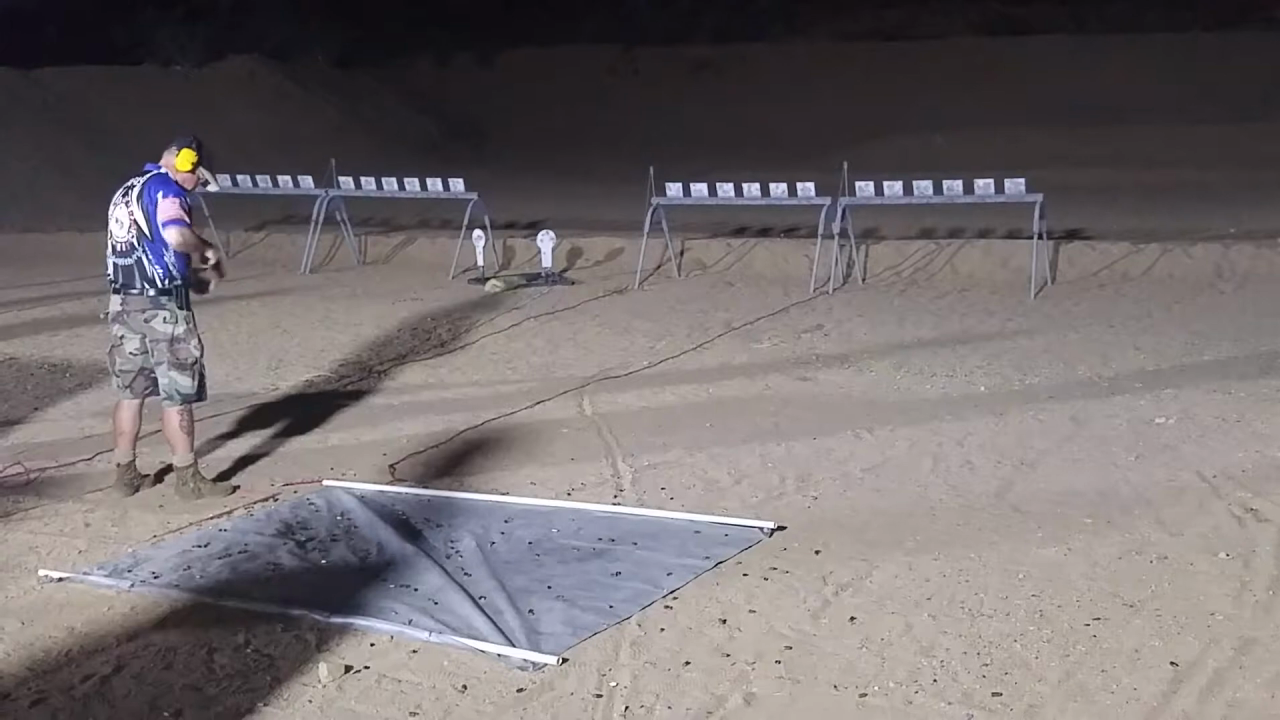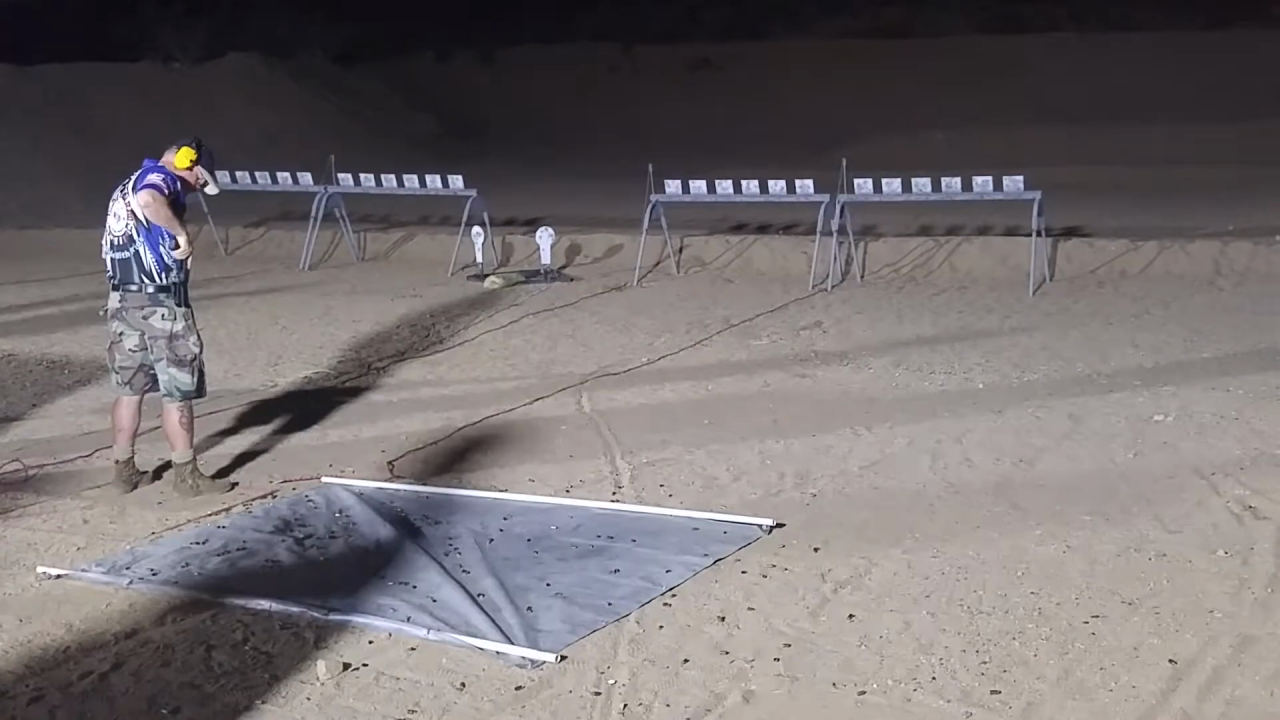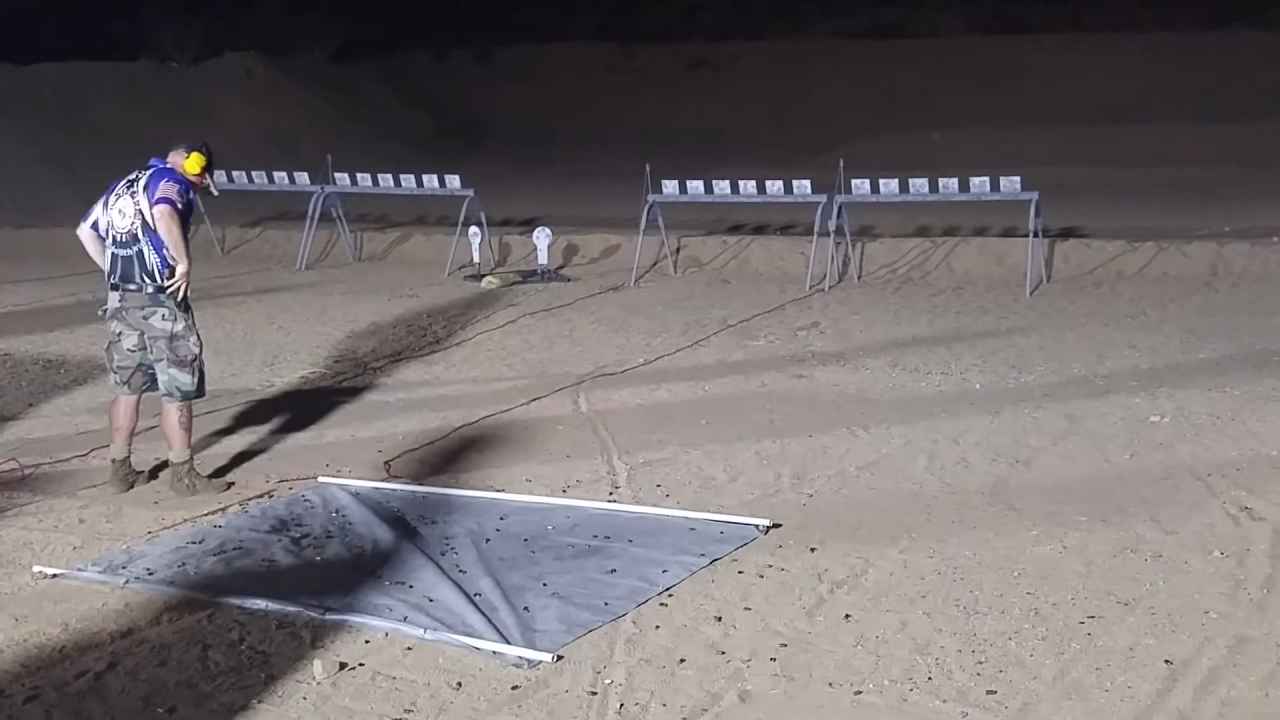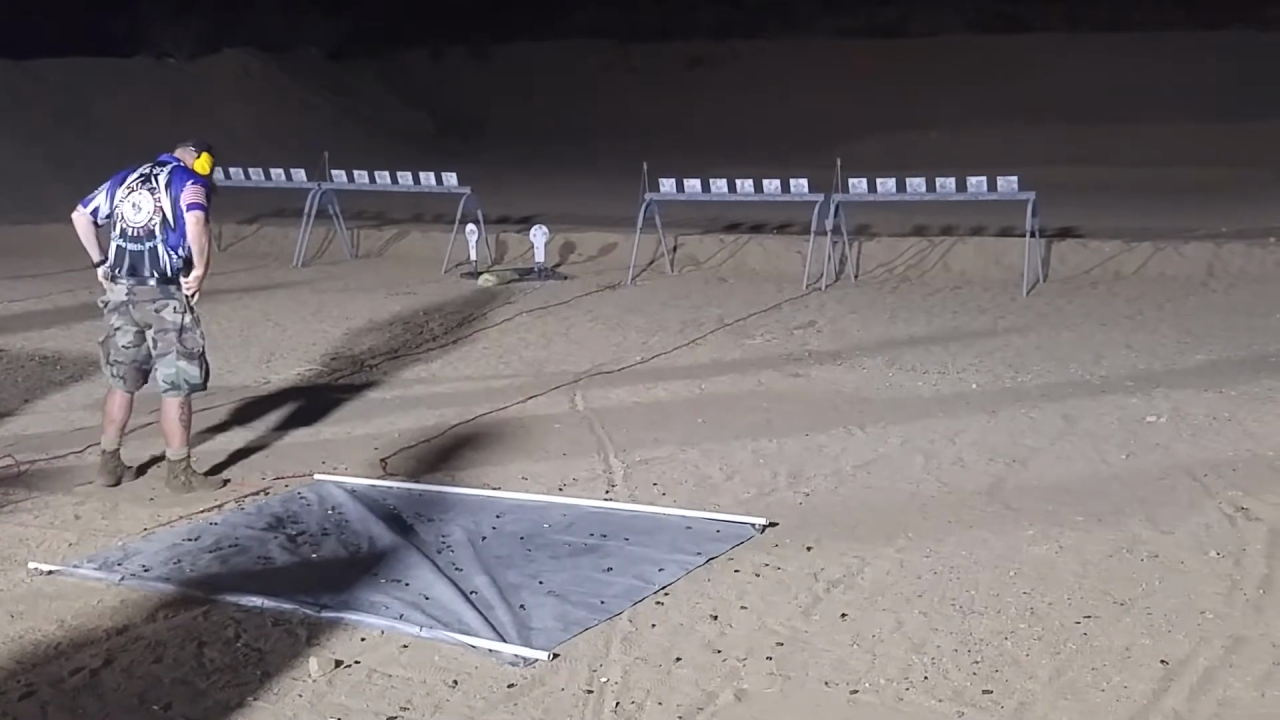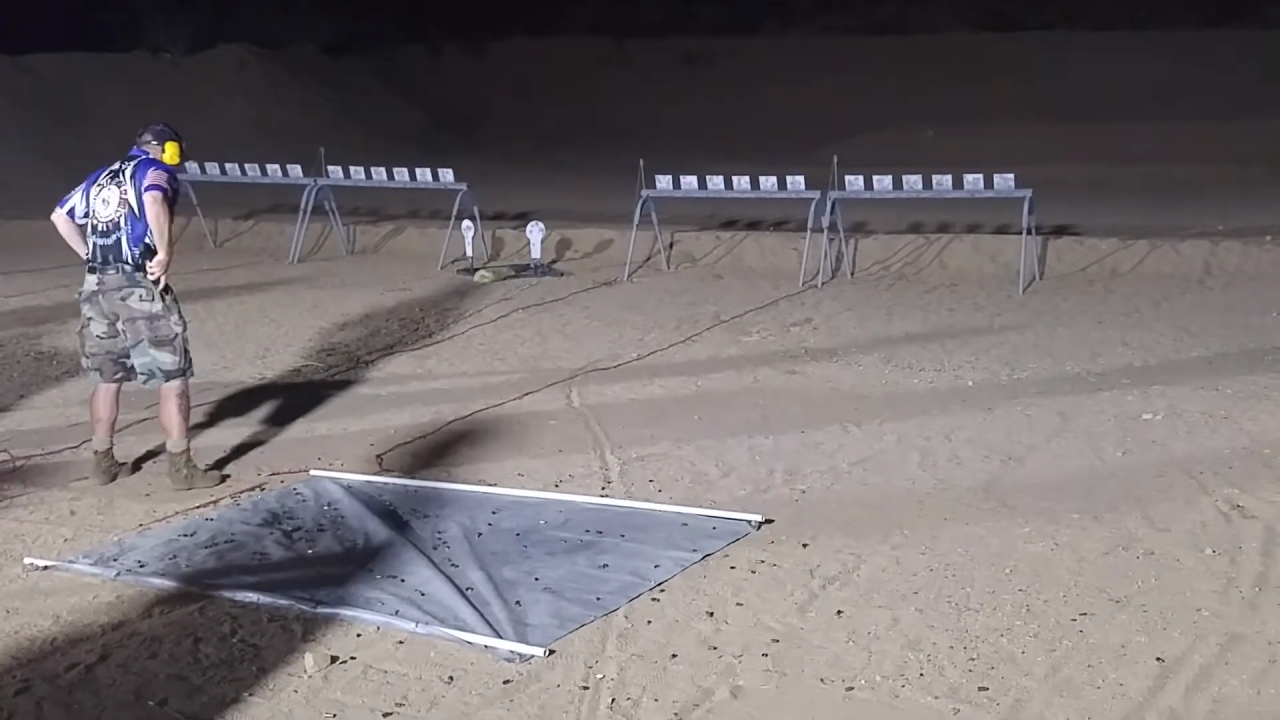
dt=0.5s
person 1, frame 1
left shoulder: (127, 189)
right shoulder: (166, 188)
right elbow: (176, 236)
left wrist: (192, 263)
right wrist: (205, 249)
left hip: (123, 302)
right hip: (162, 305)
left knee: (130, 391)
right knee: (178, 394)
left ankle: (126, 473)
right ankle: (188, 478)
person 1, frame 2
left shoulder: (125, 188)
right shoulder: (160, 177)
left elbow: (109, 248)
right elbow: (148, 201)
right wrist: (182, 234)
left hip: (121, 299)
right hip: (161, 300)
left knee: (129, 388)
right knee: (177, 391)
left ankle: (124, 470)
right ankle: (186, 476)
person 1, frame 3
left shoulder: (124, 185)
right shoulder: (172, 180)
left elbow: (86, 231)
right elbow: (163, 215)
right wrist: (183, 263)
left hip: (120, 298)
right hip: (160, 299)
left knee: (127, 387)
right knee: (177, 390)
left ankle: (120, 469)
right ankle: (183, 475)
person 1, frame 4
left shoulder: (126, 178)
right shoulder: (189, 180)
left elbow: (81, 215)
right elbow: (196, 222)
left wrist: (100, 262)
right wrist: (200, 270)
left hip: (121, 292)
right hip: (164, 293)
left knee: (124, 380)
right knee: (177, 386)
left ankle: (109, 463)
right ankle: (180, 472)
person 1, frame 5
left shoulder: (102, 176)
right shoulder: (156, 170)
left elbow: (60, 216)
right elbow: (154, 202)
right wrist: (164, 255)
left hip: (97, 284)
right hip: (139, 284)
left knee: (107, 378)
right knee: (172, 375)
left ankle: (103, 462)
right ankle: (181, 466)
